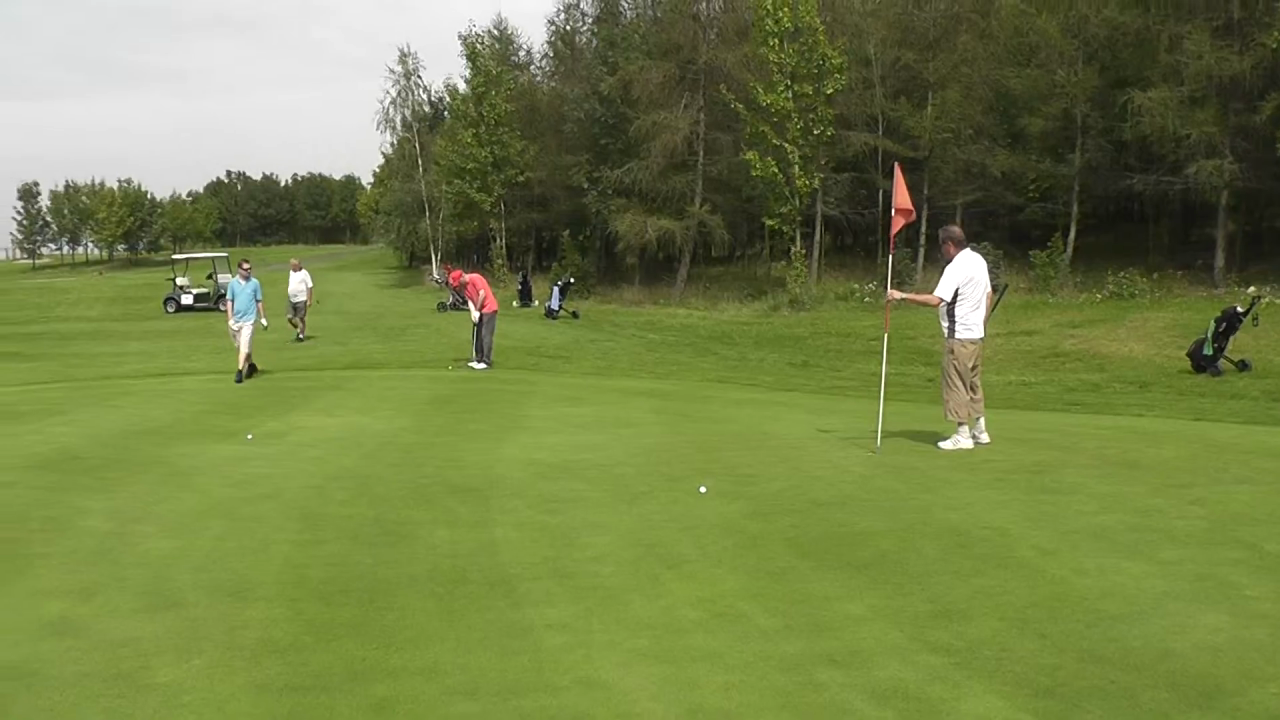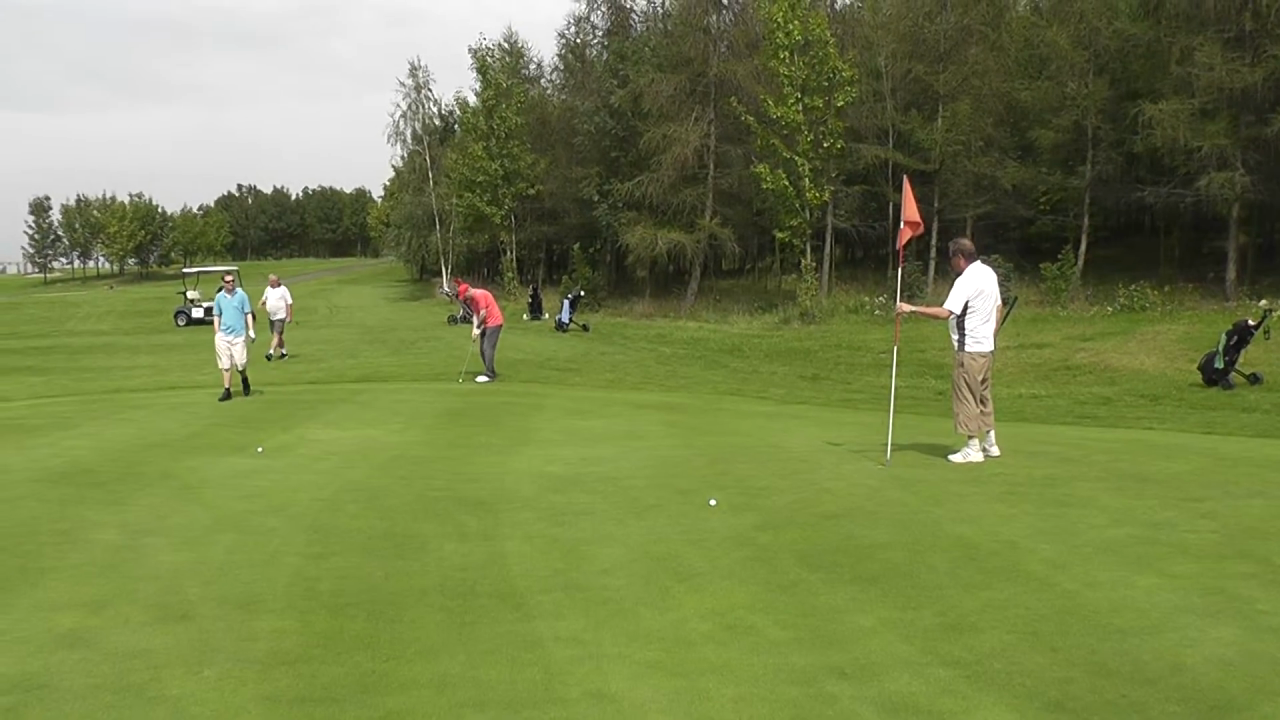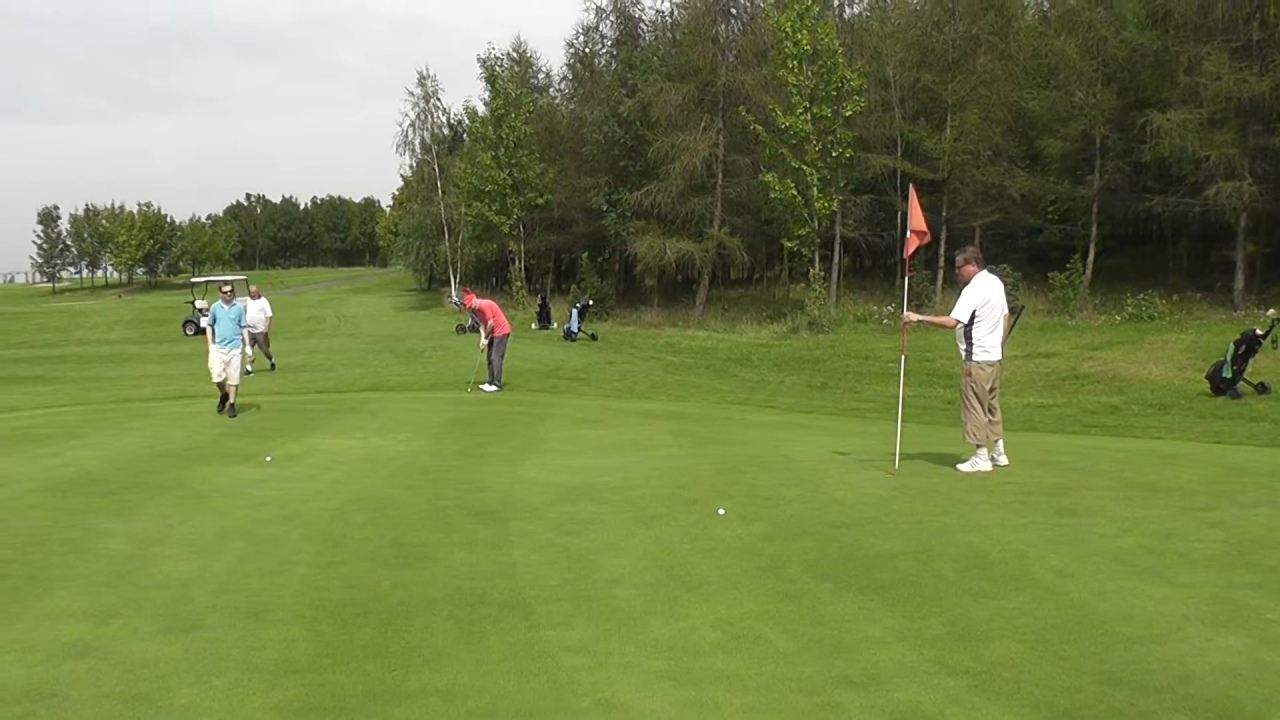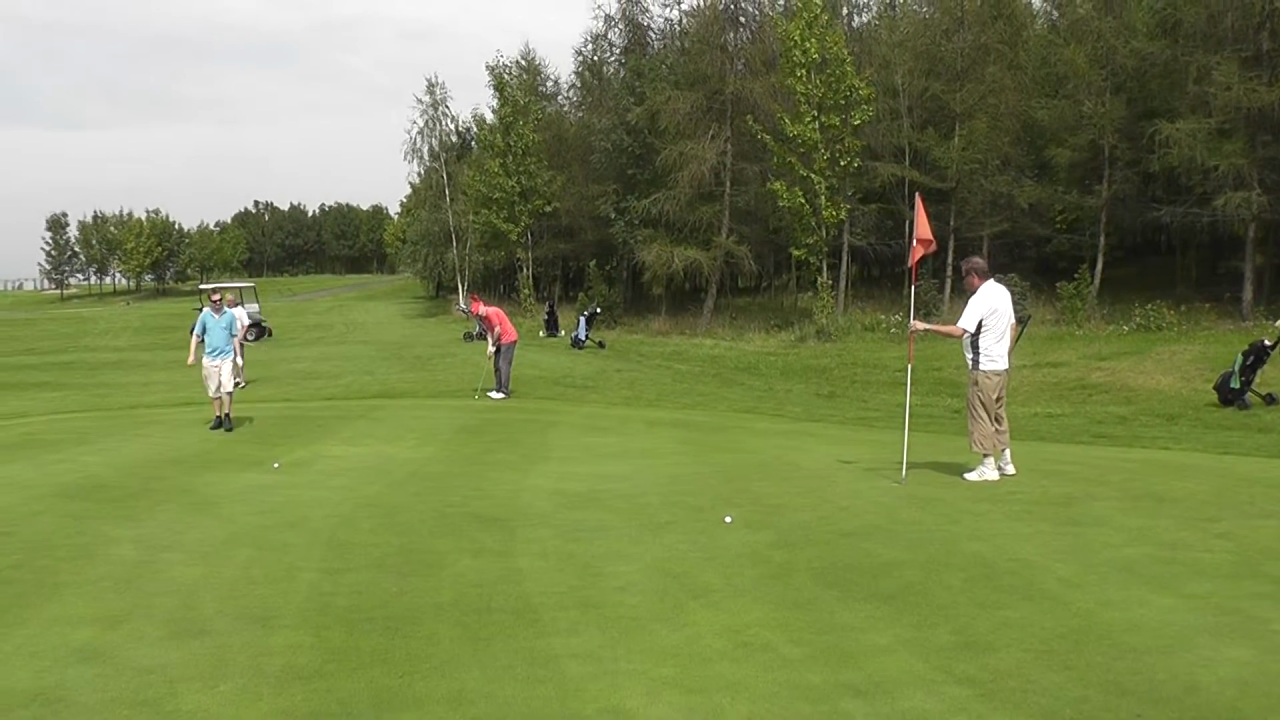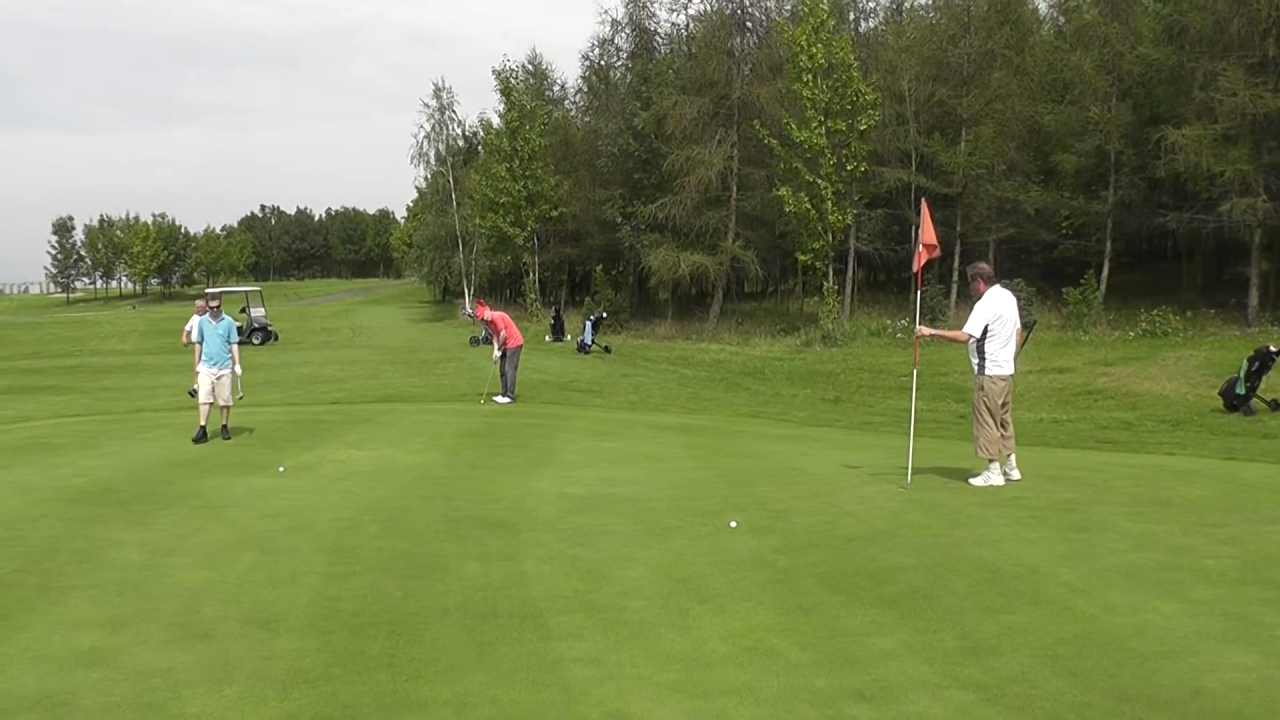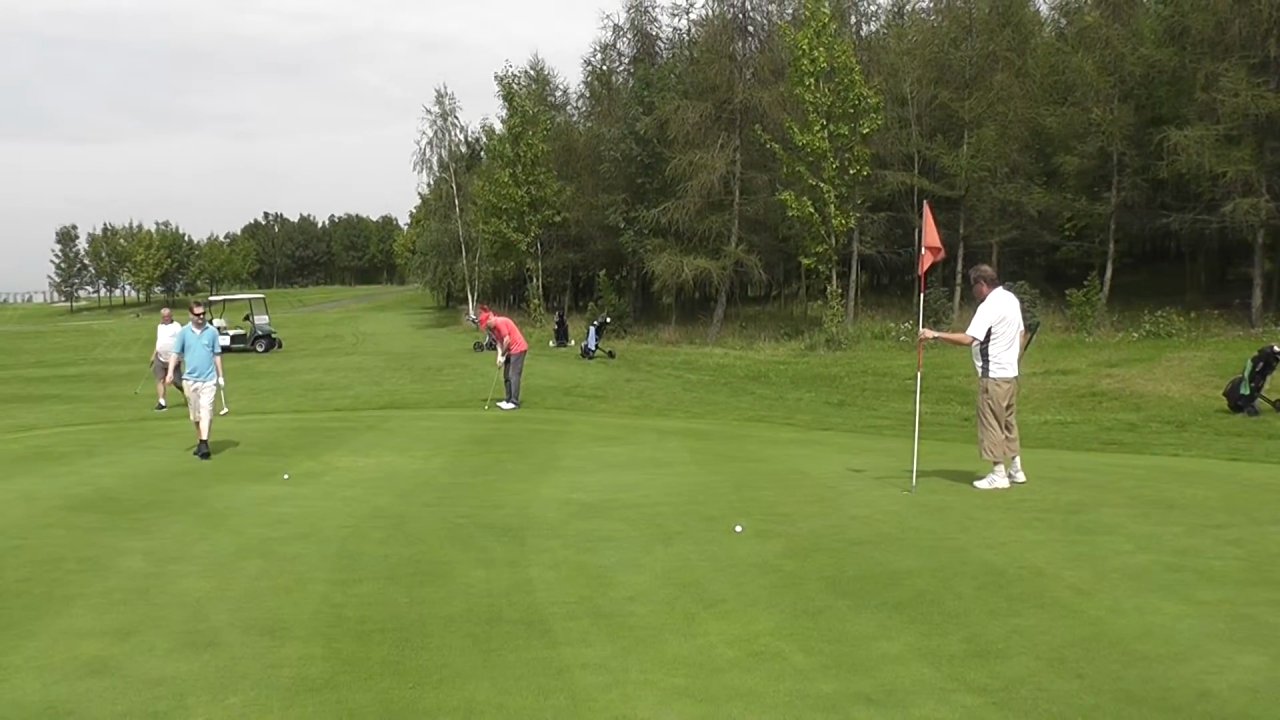
dt=0.7s
person 1, frame 1
left shoulder: (956, 267)
right shoulder: (978, 260)
left elbow: (935, 300)
right elbow: (988, 294)
left wrist: (903, 296)
left hip: (959, 336)
right hip: (976, 333)
left knee: (956, 384)
right knee: (972, 382)
left ankle: (963, 435)
right ankle: (979, 430)
person 1, frame 2
left shoulder: (966, 280)
right shoulder: (989, 273)
left elbow: (945, 313)
right elbow: (998, 307)
left wrist: (912, 309)
left hip: (969, 349)
right hip: (986, 346)
left knee: (966, 397)
right knee: (983, 395)
left ankle: (973, 448)
right ankle: (989, 443)
person 1, frame 3
left shoulder: (974, 289)
right shoulder: (995, 282)
left elbow: (952, 322)
right elbow: (1005, 316)
left wrist: (920, 318)
left hip: (977, 358)
right hip: (993, 356)
left knee: (974, 406)
right knee: (991, 405)
left ankle: (982, 457)
right ankle: (998, 452)
person 1, frame 4
left shoulder: (980, 299)
right shoulder: (1002, 292)
left elbow: (958, 331)
right elbow: (1012, 325)
left wrist: (926, 327)
left hip: (984, 367)
right hip: (1000, 364)
left knee: (981, 416)
right knee: (998, 414)
left ankle: (988, 466)
right ankle: (1005, 461)
person 1, frame 5
left shoulder: (986, 304)
right shoulder: (1008, 297)
left elbow: (964, 336)
right elbow: (1017, 331)
left wrist: (932, 332)
left hip: (989, 372)
right hip: (1006, 370)
left knee: (986, 421)
right knee: (1003, 419)
left ankle: (993, 472)
right ankle: (1010, 466)
person 1, frame 6
left shoulder: (989, 306)
right shoulder: (1011, 299)
left elbow: (968, 339)
right elbow: (1021, 333)
left wrist: (935, 335)
left hip: (993, 375)
right hip: (1010, 372)
left knee: (991, 423)
right knee: (1008, 421)
left ankle: (998, 474)
right ankle: (1015, 469)
